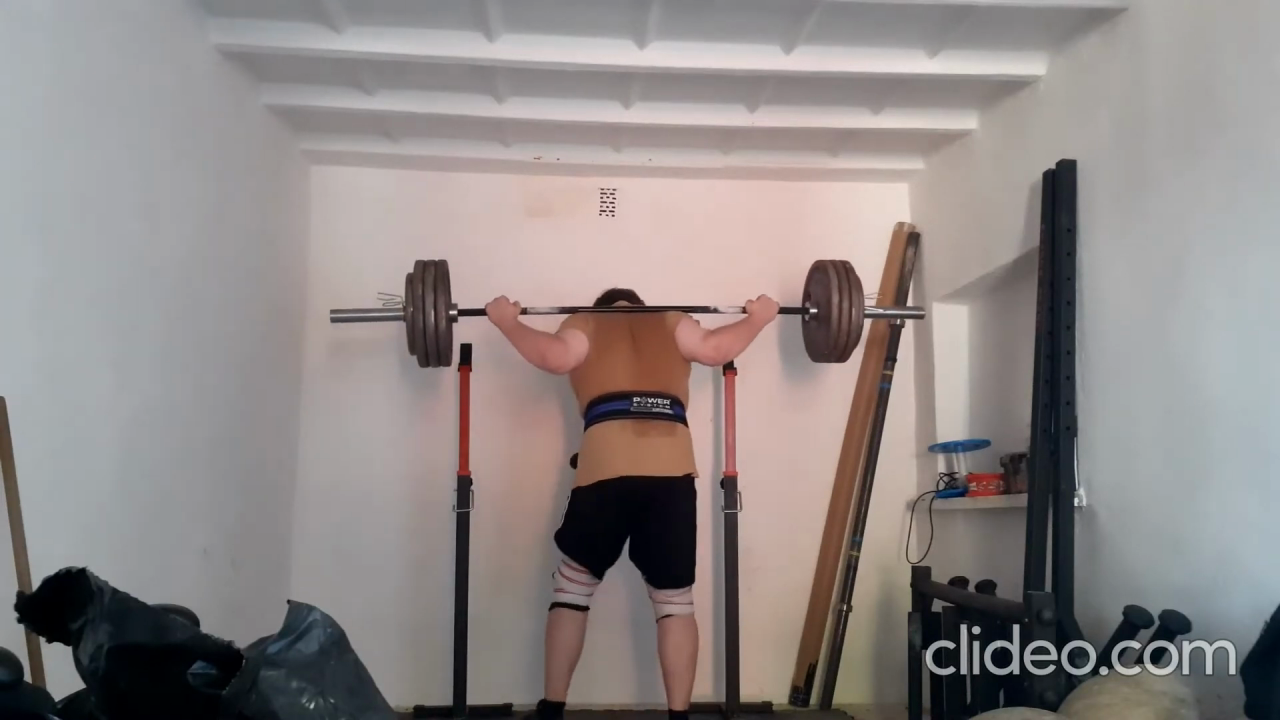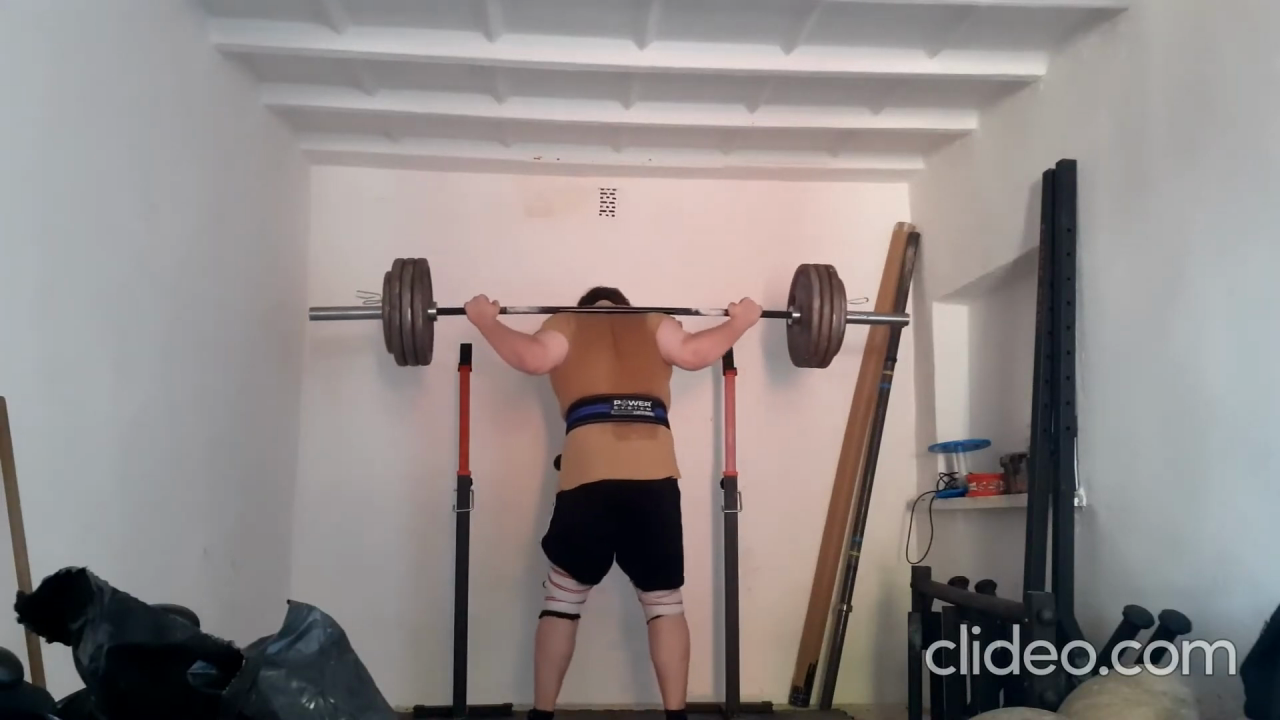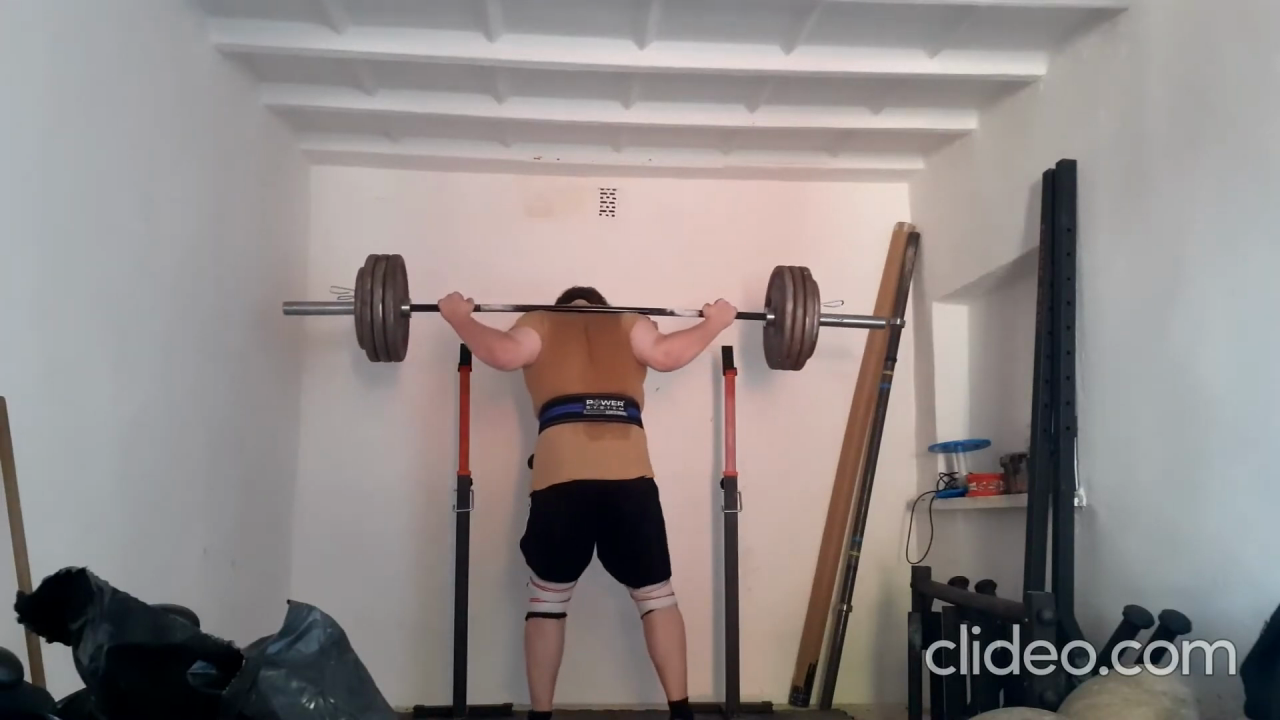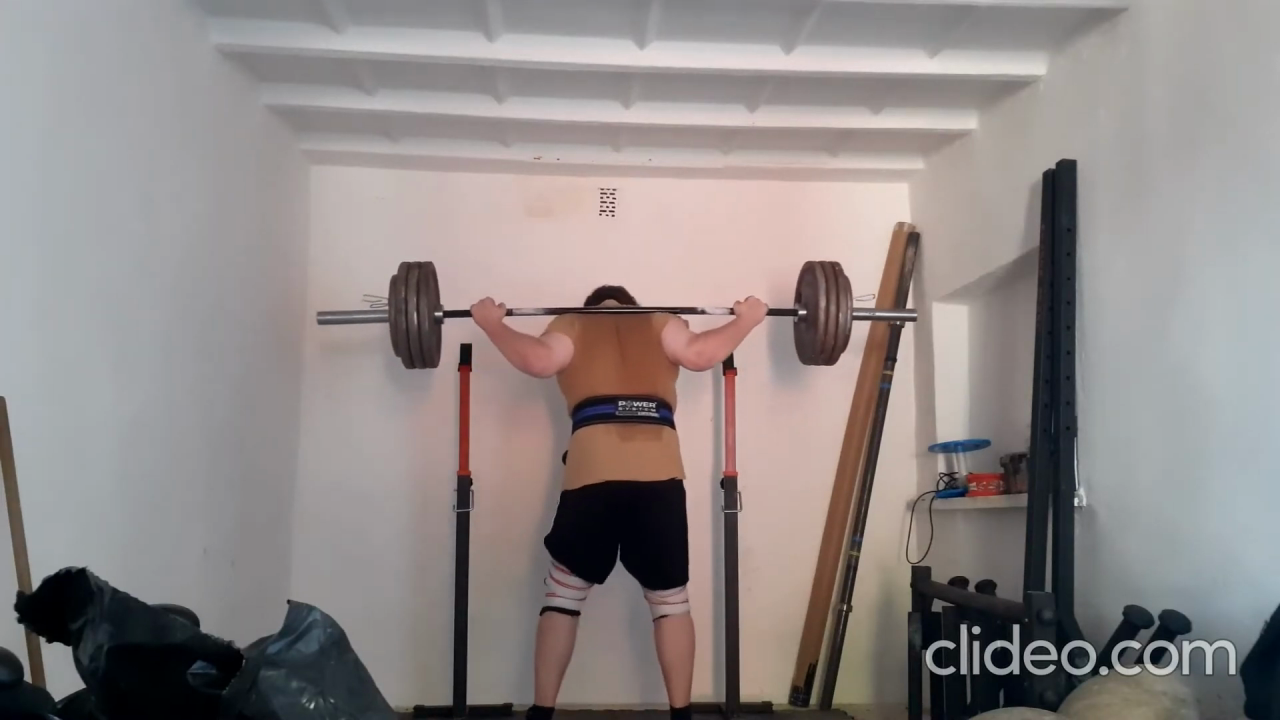
dt=0.5s
person 1, frame 1
left shoulder: (584, 323)
right shoulder: (671, 322)
left elbow: (554, 357)
right elbow: (714, 350)
left wrist: (507, 320)
right wrist: (758, 317)
left hip: (605, 470)
right hip: (671, 472)
left knee: (572, 590)
right knee: (674, 602)
person 1, frame 2
left shoulder: (565, 324)
right shoulder: (653, 324)
left elbow: (533, 358)
right elbow: (694, 353)
left wrist: (484, 320)
right wrist: (741, 321)
left hip: (588, 476)
right hip: (654, 476)
left knee: (562, 601)
right knee: (664, 602)
person 1, frame 3
left shoulder: (539, 323)
right shoulder: (629, 323)
left elbow: (504, 353)
right elbow: (667, 354)
left wrist: (458, 316)
right wrist: (716, 322)
left hip: (561, 476)
right hip: (629, 476)
left knee: (548, 603)
right knee: (657, 598)
person 1, frame 4
left shoulder: (571, 325)
right shoulder: (660, 323)
left elbow: (538, 361)
right elbow: (699, 354)
left wrist: (491, 323)
right wrist: (747, 319)
left hip: (592, 477)
right hip: (659, 477)
left knee: (562, 598)
right knee: (670, 601)
